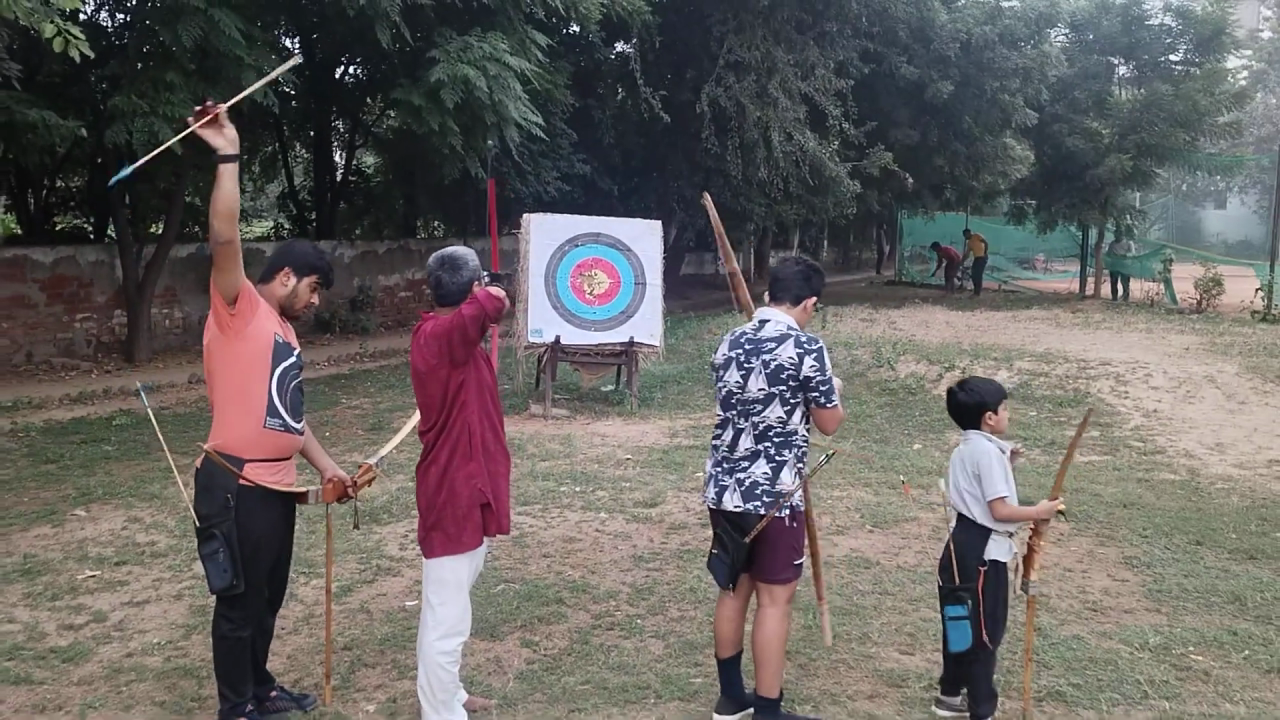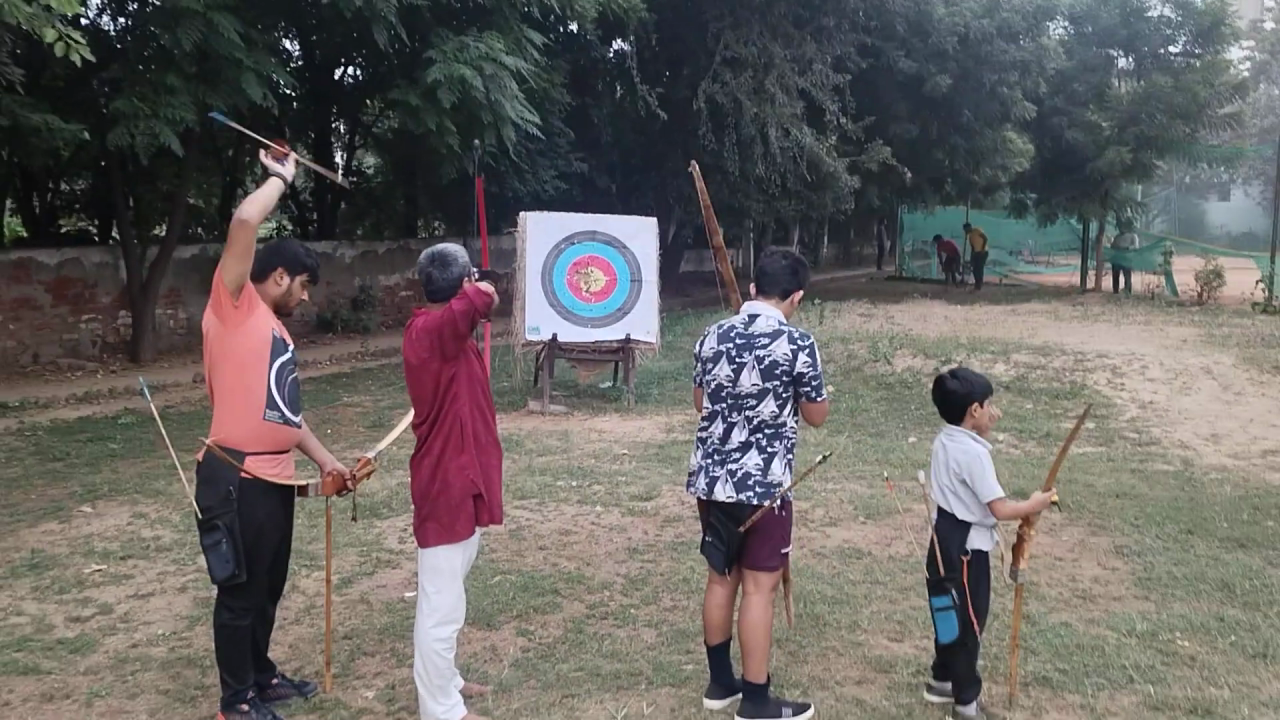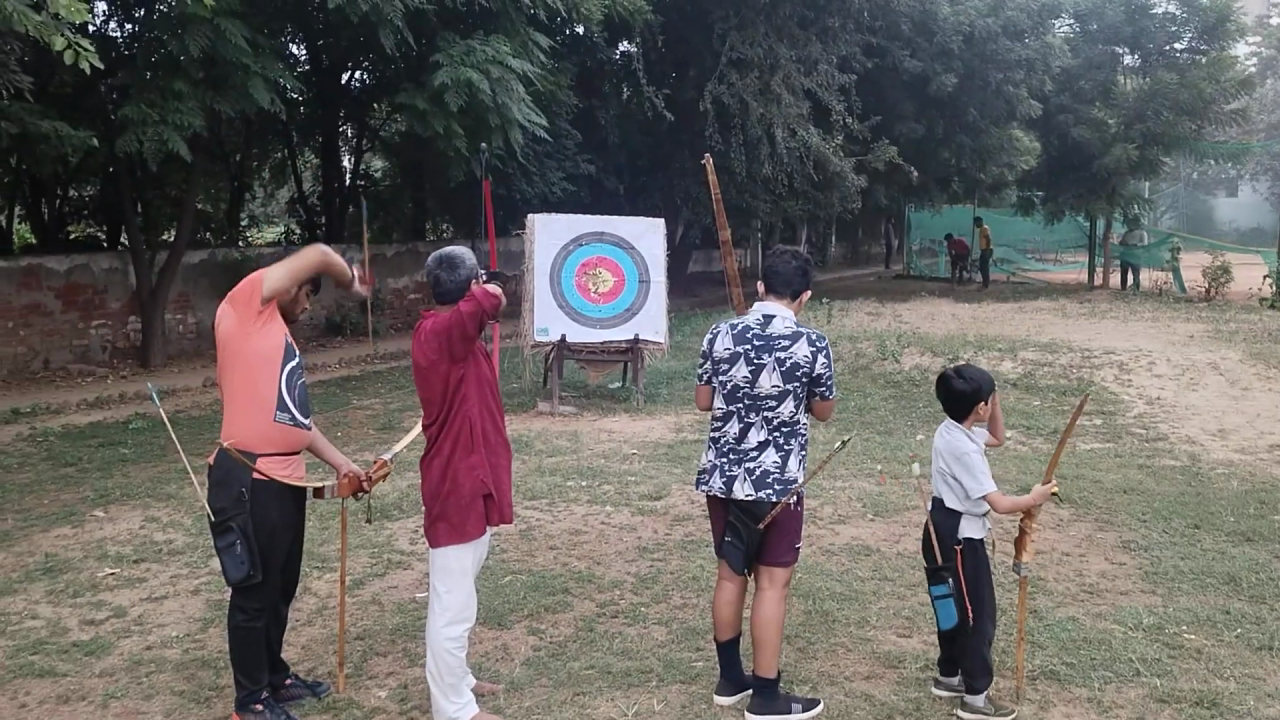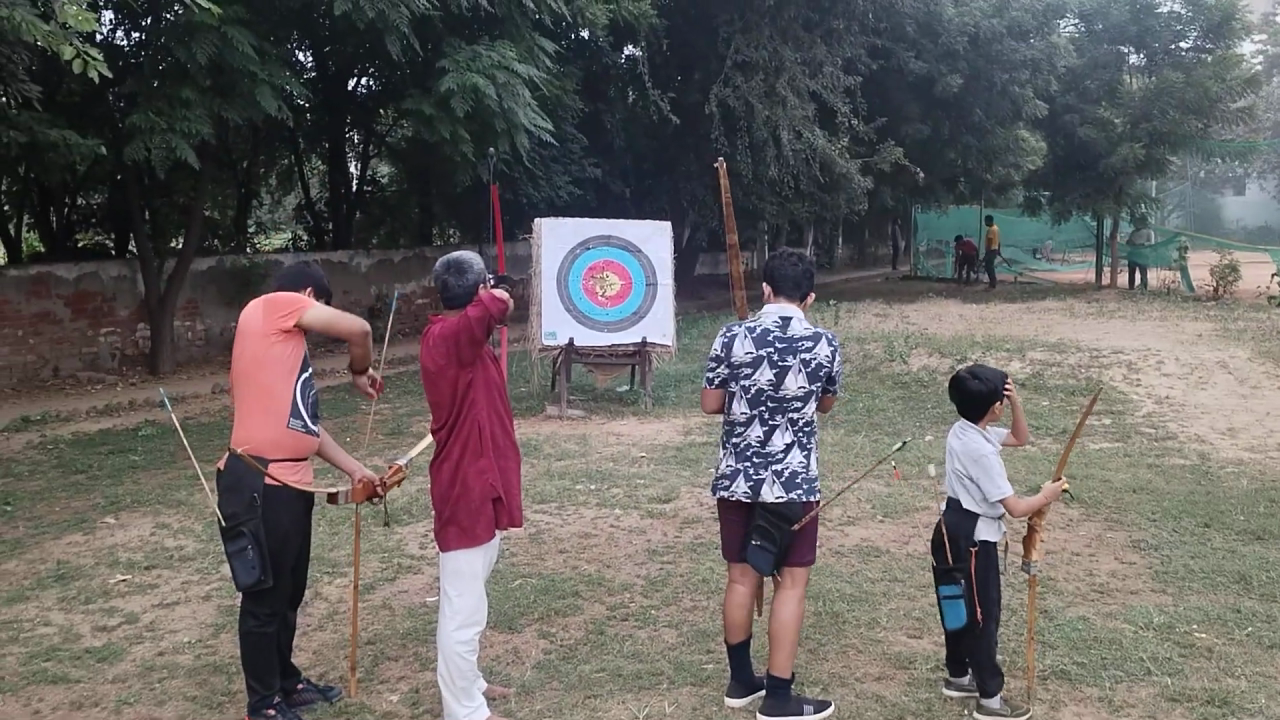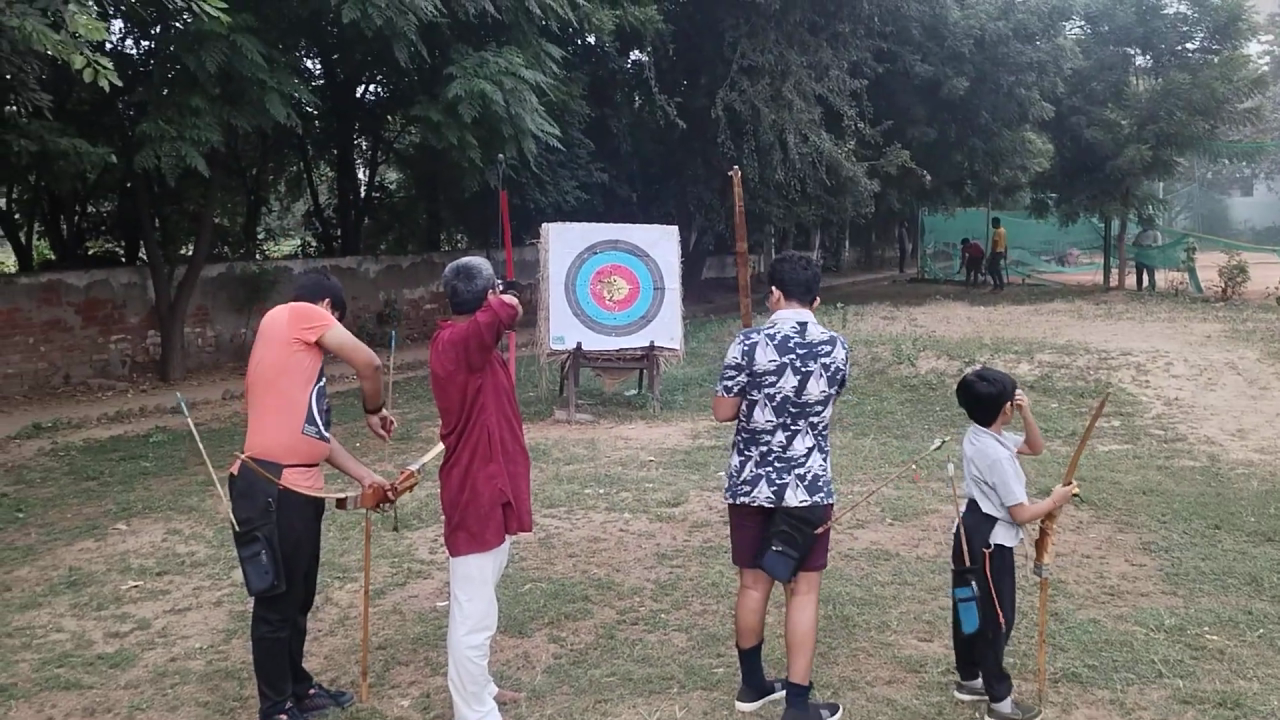
dt=0.3s
person 1, frame 1
left shoulder: (284, 331)
right shoulder: (238, 310)
right elbow: (225, 239)
left wrist: (326, 466)
right wrist: (228, 158)
left hip: (276, 486)
right hip: (238, 486)
left knee: (268, 597)
right knee: (240, 600)
person 1, frame 2
left shoulder: (275, 329)
right shoulder: (232, 304)
right elbow: (243, 225)
left wrist: (326, 459)
right wrist: (280, 177)
left hip: (275, 478)
right hip: (238, 480)
left knee: (268, 587)
right knee: (240, 591)
person 1, frame 3
left shoulder: (277, 331)
right shoulder: (245, 307)
right elbow: (314, 255)
left wrist: (341, 462)
right wrist: (348, 275)
left hip: (285, 480)
right hip: (249, 480)
left knee: (280, 588)
right knee: (253, 592)
left ankle: (274, 676)
person 1, frame 4
left shoulder: (284, 339)
right shoulder: (270, 308)
left elbow: (304, 421)
right elbow: (358, 331)
left wrist: (354, 469)
right wrist: (361, 372)
left hip: (290, 484)
right hip: (259, 484)
left knee: (288, 593)
right knee: (265, 597)
left ankle: (286, 682)
person 1, frame 5
left shoulder: (293, 343)
right shoulder: (294, 314)
left elbow: (313, 429)
right elbow: (368, 363)
left wrist: (365, 476)
right wrist: (374, 410)
left hip: (299, 489)
right hip: (272, 490)
left knee: (298, 597)
right knee: (277, 601)
person 2, frame 1
left shoulder: (436, 332)
right shoulder: (444, 334)
right elbow: (493, 303)
right wrist: (490, 297)
left hip: (458, 486)
right hip: (456, 492)
left knee: (444, 607)
right knee: (447, 615)
person 2, frame 2
left shoulder: (432, 328)
right shoulder: (435, 329)
right elbow: (481, 298)
right wrist: (481, 293)
left hip: (453, 478)
right hip: (449, 483)
left knee: (442, 596)
right knee: (441, 603)
person 2, frame 3
left shoulder: (442, 330)
right shoulder: (442, 331)
right elbow: (488, 300)
right wrist: (488, 295)
left hip: (464, 477)
right hip: (458, 483)
left knee: (454, 595)
right knee: (453, 603)
left ankle: (454, 680)
person 2, frame 4
left shoulder: (451, 335)
right shoulder: (451, 335)
right elbow: (496, 305)
right wrist: (496, 300)
left hip: (474, 482)
right hip: (468, 487)
left knee: (465, 599)
right knee: (464, 606)
person 2, frame 5
left shoulder: (461, 340)
right shoulder: (460, 341)
right elbow: (507, 309)
right wrist: (503, 305)
left hip: (484, 486)
right hip: (478, 492)
left knee: (475, 604)
right knee: (474, 611)
person 3, frame 1
left shoulder: (731, 342)
right shoulder: (806, 348)
right elbow: (829, 423)
right wrist: (831, 391)
left hip: (724, 488)
right hip: (773, 494)
left knee: (734, 590)
right knee: (774, 600)
person 3, frame 2
left shoulder: (713, 335)
right shoulder: (797, 344)
right elbow: (816, 415)
left hip: (710, 478)
right hip: (761, 485)
left knee: (721, 578)
right knee: (759, 588)
person 3, frame 3
left shoulder: (721, 334)
right shoulder: (811, 345)
left elbow: (703, 400)
right elbow: (823, 411)
left hip: (721, 476)
right hip: (775, 482)
left knee: (730, 574)
right knee: (772, 583)
left ankle: (730, 678)
person 3, frame 4
left shoulder: (732, 336)
right shoulder: (824, 344)
left elbow: (709, 403)
left hip: (736, 478)
right hip: (792, 483)
left knee: (741, 577)
right knee: (790, 583)
left ankle: (741, 680)
person 3, frame 5
left shoulder: (750, 343)
right shoulder: (836, 348)
left elbow: (723, 412)
left hip: (751, 484)
right hip: (808, 487)
left knee: (753, 583)
right knee: (804, 589)
person 4, frame 1
left shoulder: (963, 450)
right shoulder: (988, 450)
right elbow: (999, 510)
left wrist: (1005, 459)
right wrist: (1038, 512)
left hip: (961, 545)
right hip: (984, 553)
right knee: (984, 636)
person 4, frame 2
left shoulder: (945, 440)
right shoulder: (974, 453)
right elbow: (1000, 509)
left wrist: (985, 428)
right wrist: (1033, 505)
left hip: (946, 537)
right hip: (966, 545)
left knee: (951, 615)
right knee: (968, 624)
left ankle: (941, 681)
person 4, frame 3
left shoulder: (948, 430)
right shoulder: (964, 449)
left elbow: (997, 438)
right elbow: (998, 503)
left wrist: (995, 406)
right wrist: (1033, 498)
left hip: (942, 529)
right hip: (961, 535)
left knee: (954, 609)
right knee: (977, 614)
left ankle: (948, 676)
person 4, frame 4
left shoulder: (961, 431)
right shoulder: (982, 452)
left elbow: (1021, 438)
right elbow: (1015, 507)
left wrist: (1017, 403)
right wrist: (1045, 496)
left hip: (951, 530)
right hip: (973, 538)
right knee: (982, 616)
left ankle: (958, 677)
person 4, frame 5
left shoulder: (977, 436)
right shoulder: (998, 456)
left elbow: (1036, 447)
right elbow: (1021, 514)
left wrist: (1028, 415)
right wrist: (1055, 500)
left hip: (971, 533)
right hip: (989, 542)
right knee: (995, 620)
left ankle: (969, 680)
